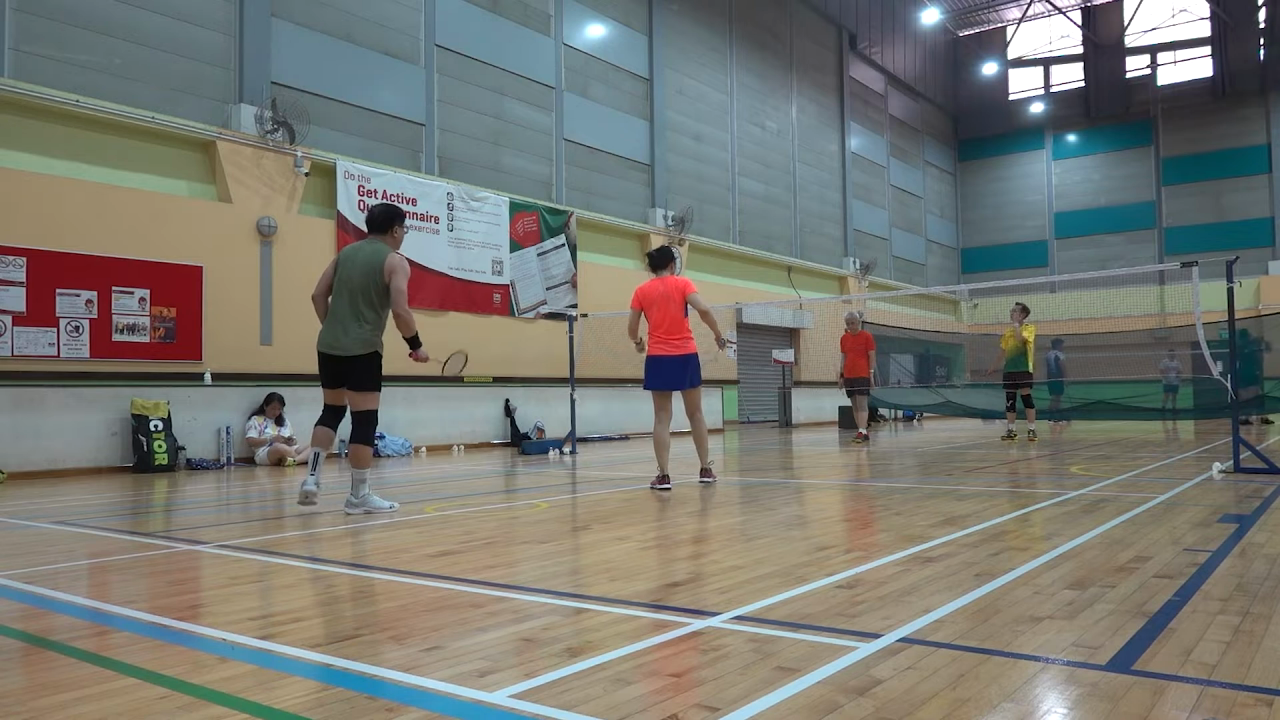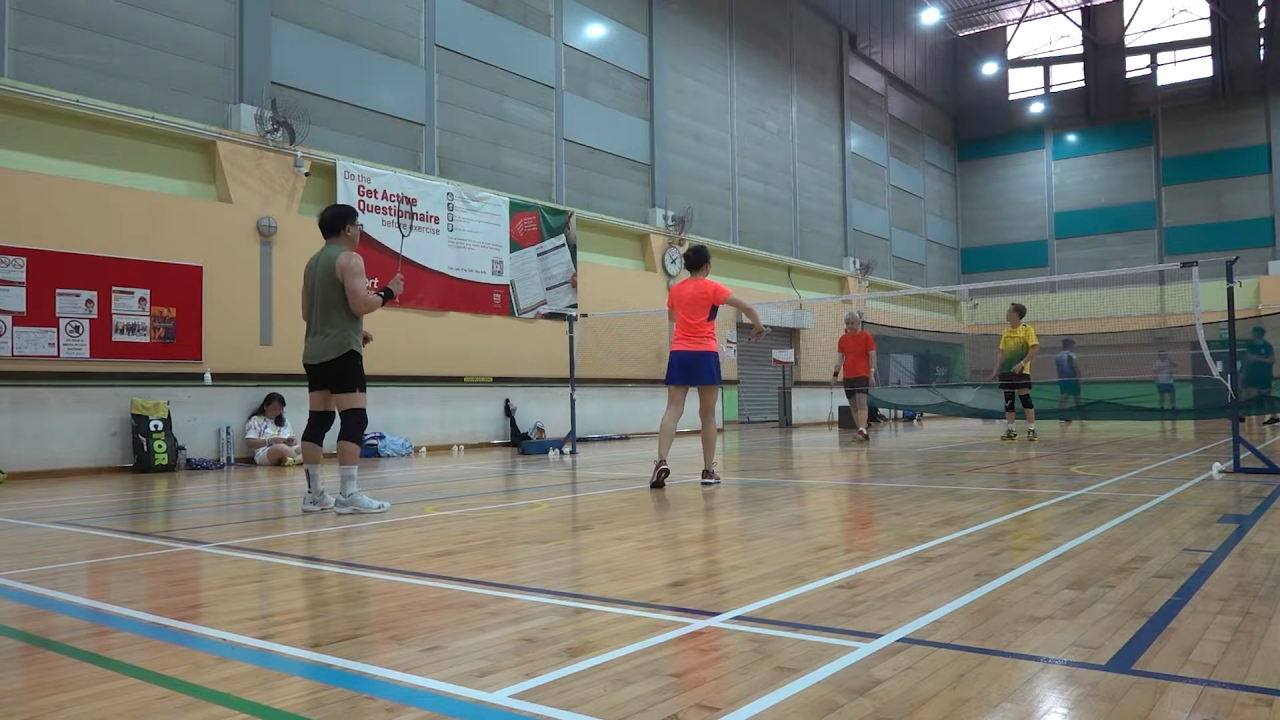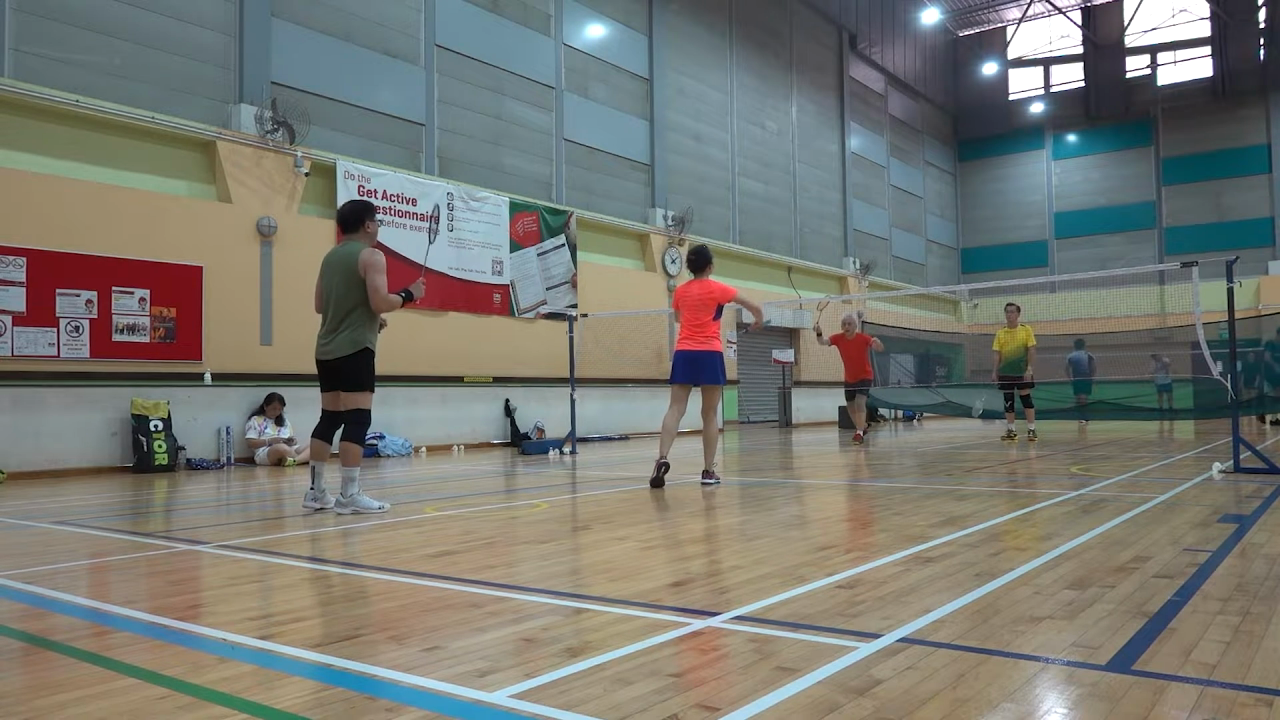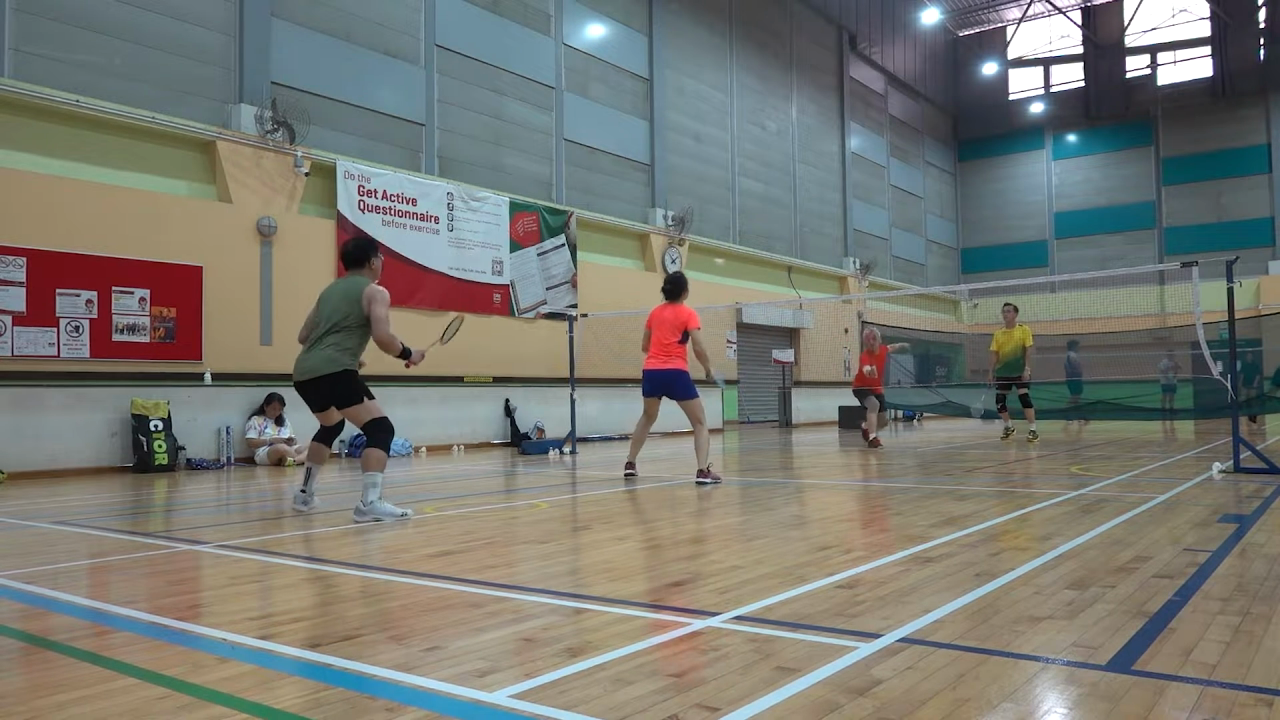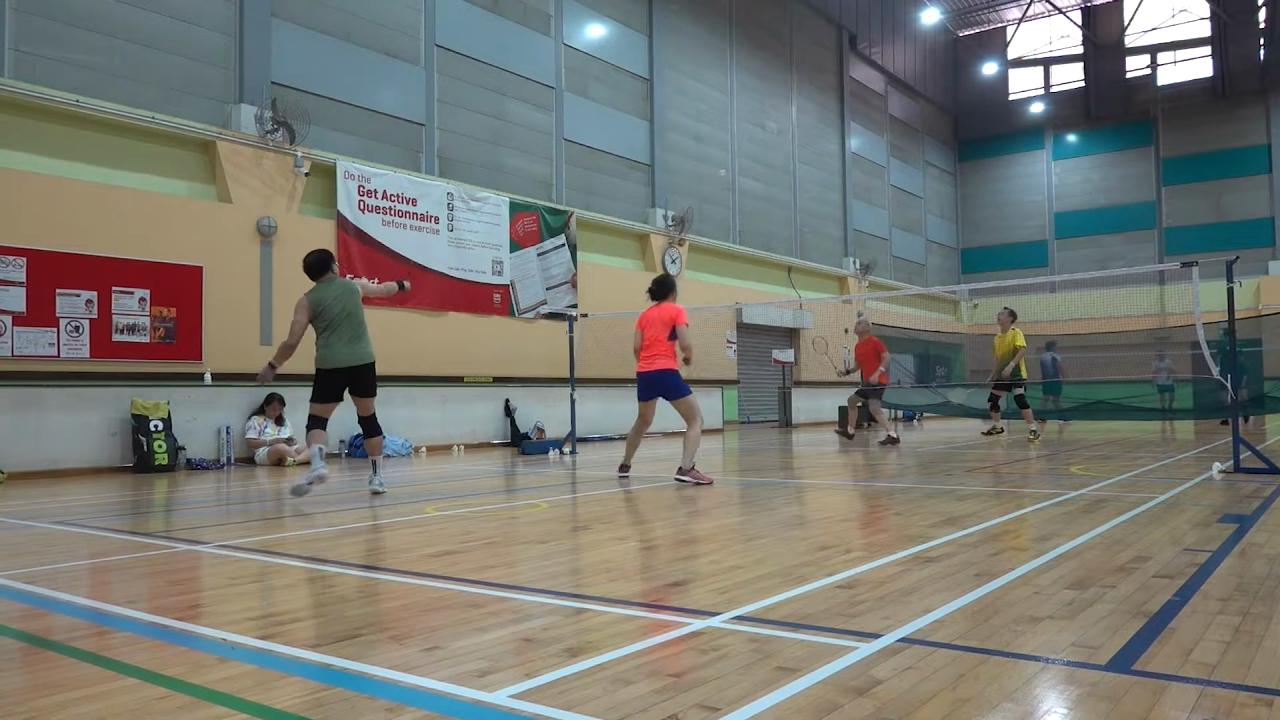
dt=1s
person 1, frame 1
left shoulder: (346, 253)
right shoulder: (395, 262)
left elbow: (318, 295)
right elbow: (400, 311)
right wrist: (415, 346)
left hip: (329, 346)
right hip: (363, 350)
left knee: (331, 412)
right knee: (365, 421)
left ankle: (312, 477)
right ankle: (359, 496)
person 1, frame 2
left shoulder: (313, 262)
right shoulder: (349, 259)
right elbow: (360, 305)
right wrist: (388, 292)
left hip: (314, 353)
right hip: (342, 352)
left knee: (318, 420)
right knee: (354, 420)
left ankle: (314, 493)
right ankle: (349, 494)
person 1, frame 3
left shoulder: (330, 257)
right shoulder: (371, 256)
right elbow: (381, 302)
right wrist: (409, 294)
left hip: (327, 350)
right hip: (354, 350)
left knee: (329, 418)
right knee: (357, 420)
left ankle: (316, 491)
right ankle: (350, 495)
person 1, frame 4
left shoulder: (330, 290)
right shoulder: (375, 292)
left elbow: (303, 336)
right elbow: (382, 336)
right wrist: (408, 354)
left hip: (304, 374)
right hip: (335, 372)
left knee: (330, 427)
right knee: (380, 430)
left ankle: (304, 493)
right ankle: (370, 503)
person 1, frame 5
left shoulder: (307, 301)
right shoulder: (355, 286)
left elbow: (292, 342)
right elbow: (384, 289)
left wrist: (271, 366)
right wrist: (401, 285)
left hip: (330, 366)
right hip: (363, 362)
left knee: (317, 422)
right knee: (368, 419)
left ankle: (318, 466)
right ankle: (377, 477)
person 2, frame 1
left shoulder: (641, 291)
right shoulder: (682, 283)
left elbow: (632, 327)
right elbow: (704, 310)
left wrist: (638, 342)
right wrist: (718, 335)
left hip: (657, 358)
right hip: (685, 355)
left knee: (662, 418)
right knee: (695, 414)
left ankle: (663, 475)
right ankle: (706, 469)
person 2, frame 2
left shoulder: (676, 289)
right shoulder: (712, 288)
right elbow: (746, 307)
right wrist: (758, 326)
left hip: (679, 354)
right hip: (705, 355)
left knee: (673, 410)
right knee: (708, 414)
left ankle: (661, 461)
right ankle: (708, 471)
person 2, frame 3
left shoulder: (680, 291)
right shoulder: (717, 289)
right elbow: (754, 306)
right wrist: (759, 321)
left hip: (683, 354)
right hip: (709, 355)
left knee: (675, 410)
right knee: (710, 414)
left ankle: (662, 458)
right ankle: (708, 471)
person 2, frame 4
left shoulder: (655, 313)
right shoulder: (688, 314)
left elbow: (644, 346)
right elbow: (698, 348)
right wrist: (708, 369)
left hip: (651, 371)
right hip: (676, 373)
left knee: (647, 417)
right knee: (700, 423)
left ankle: (630, 463)
right ankle: (703, 471)
person 2, frame 5
left shoulder: (645, 314)
right shoulder: (677, 310)
left elbow: (636, 347)
right elbow: (686, 343)
right wrist: (688, 356)
left hip: (644, 373)
right hip: (665, 371)
left knee: (643, 421)
right knee: (695, 419)
left ankle: (625, 465)
right ankle: (686, 468)
